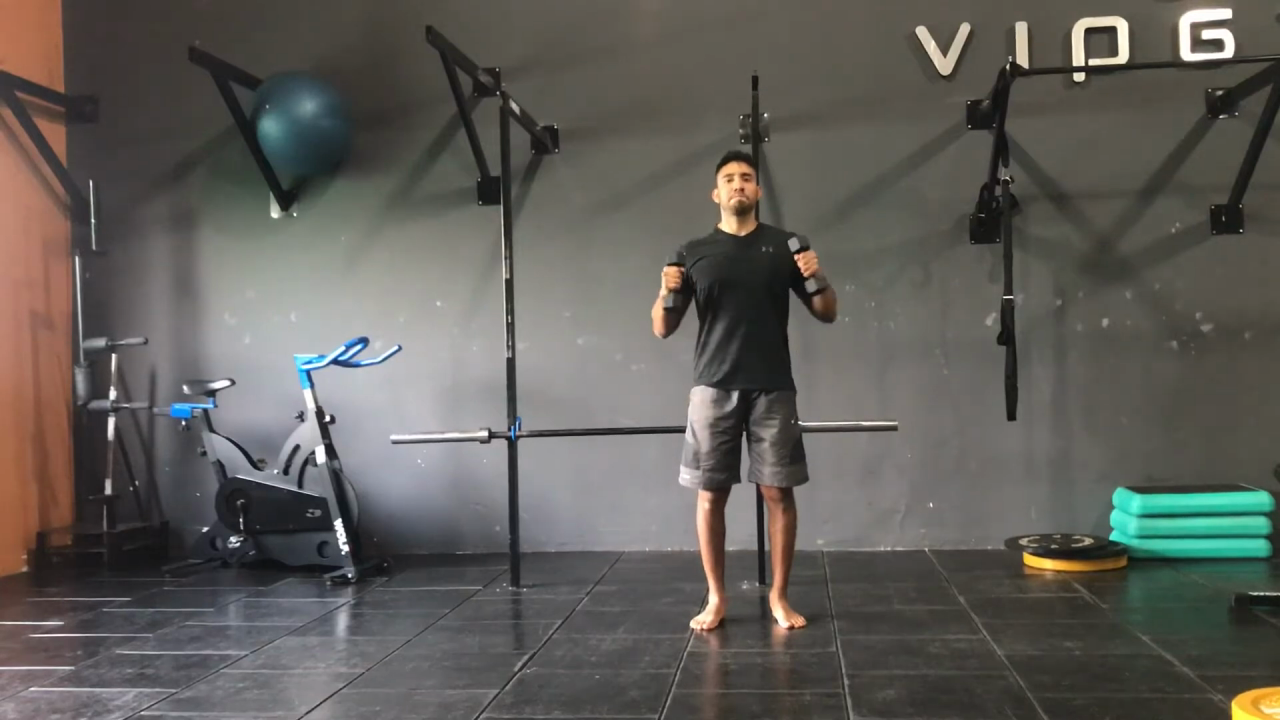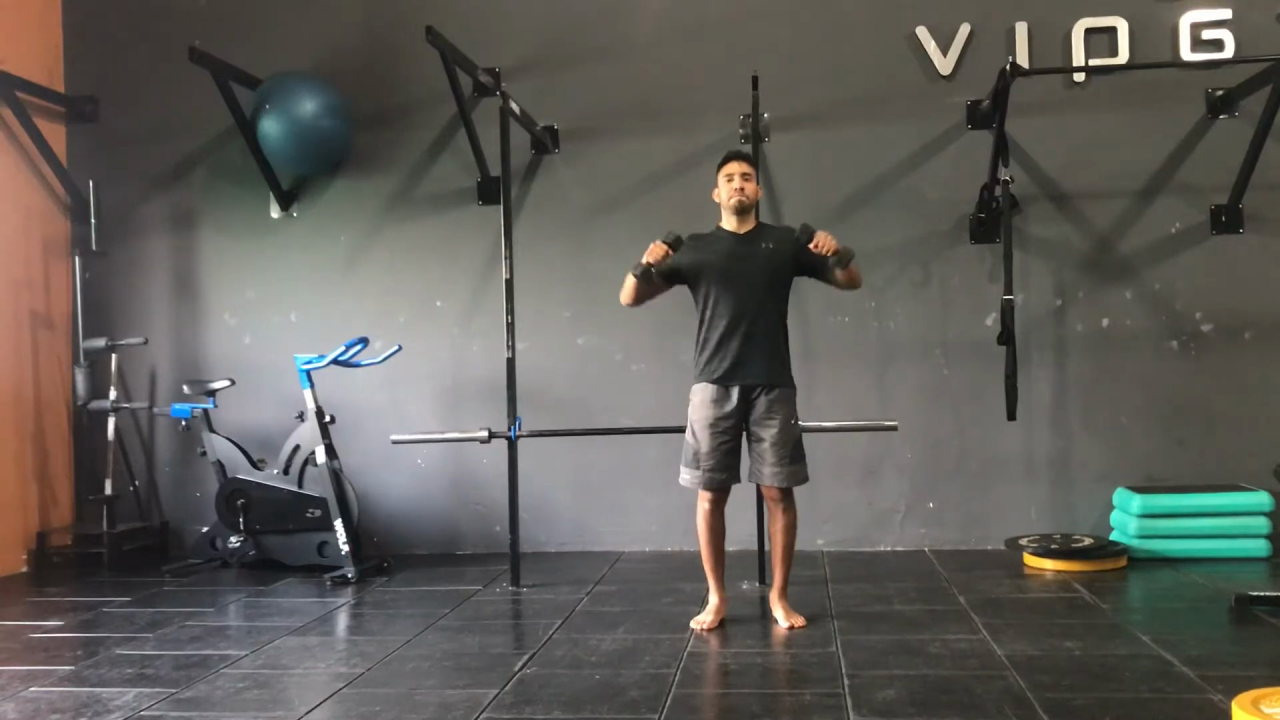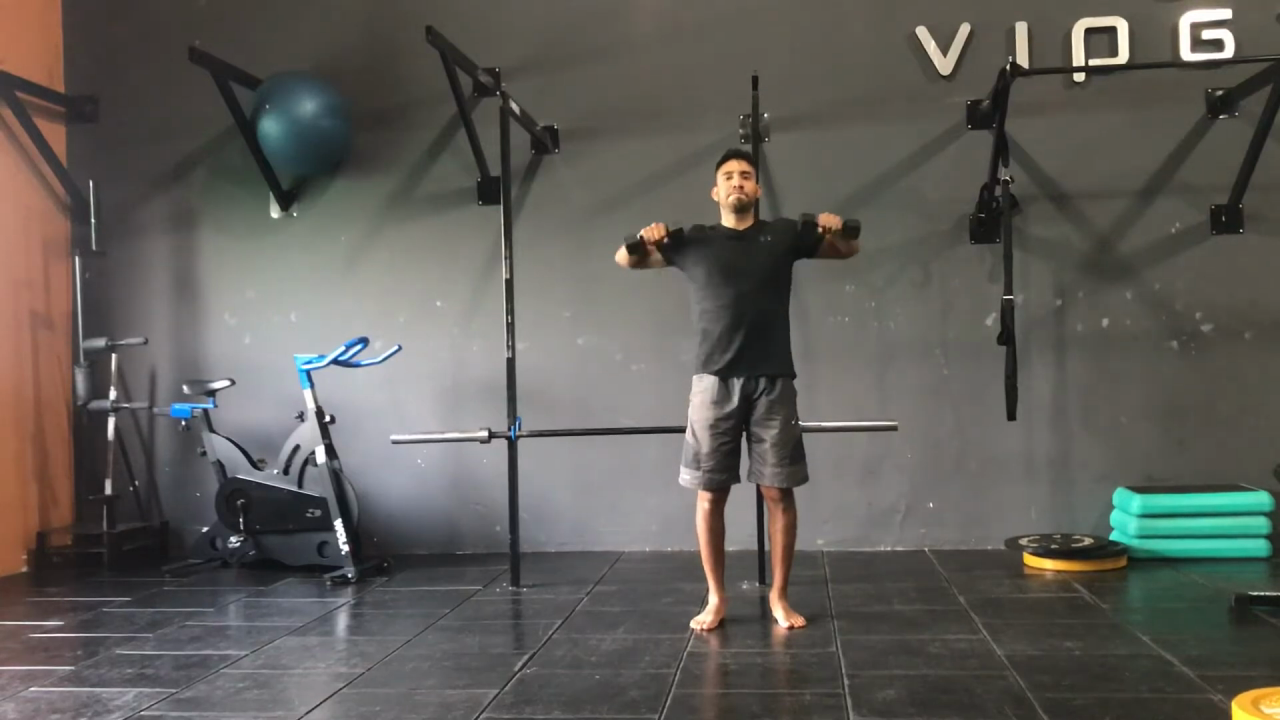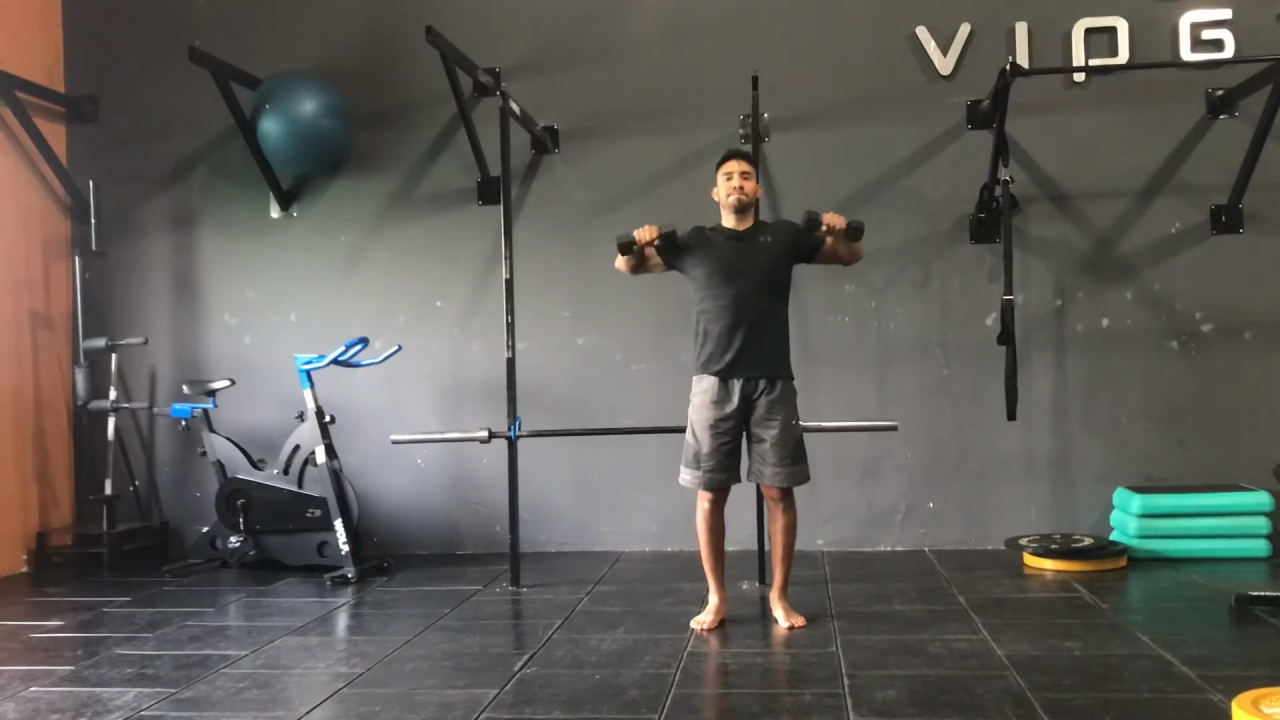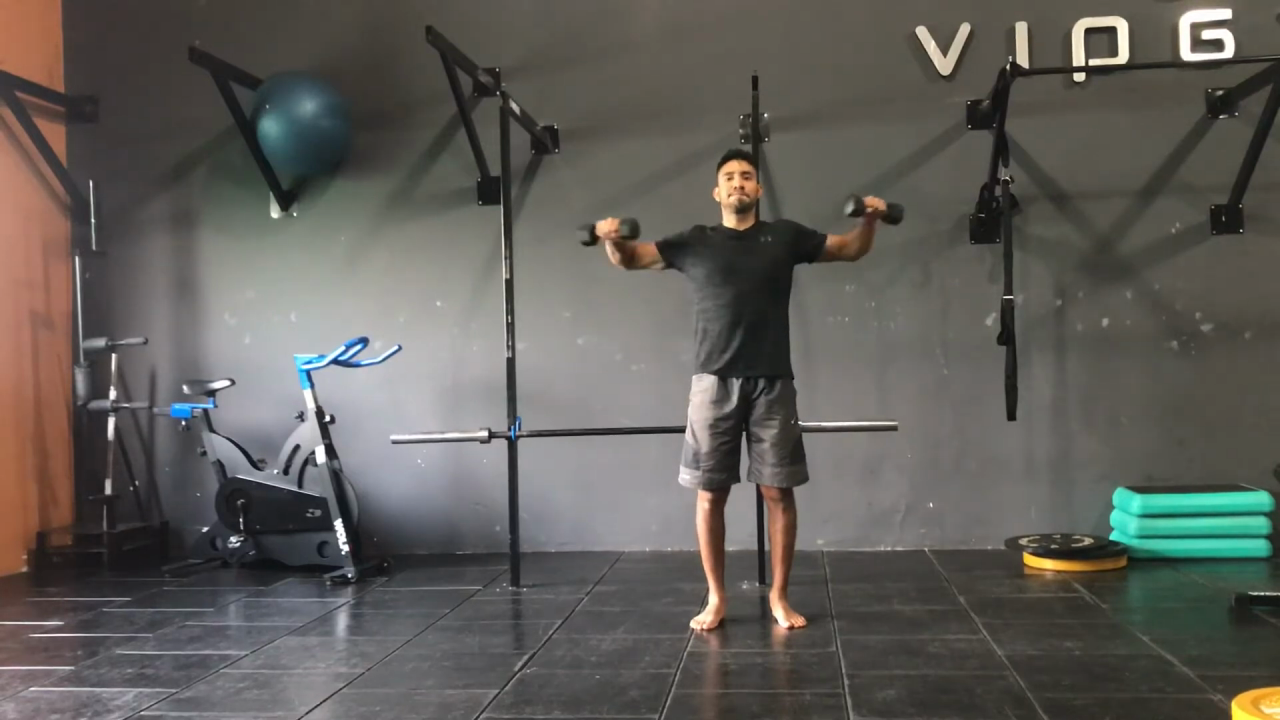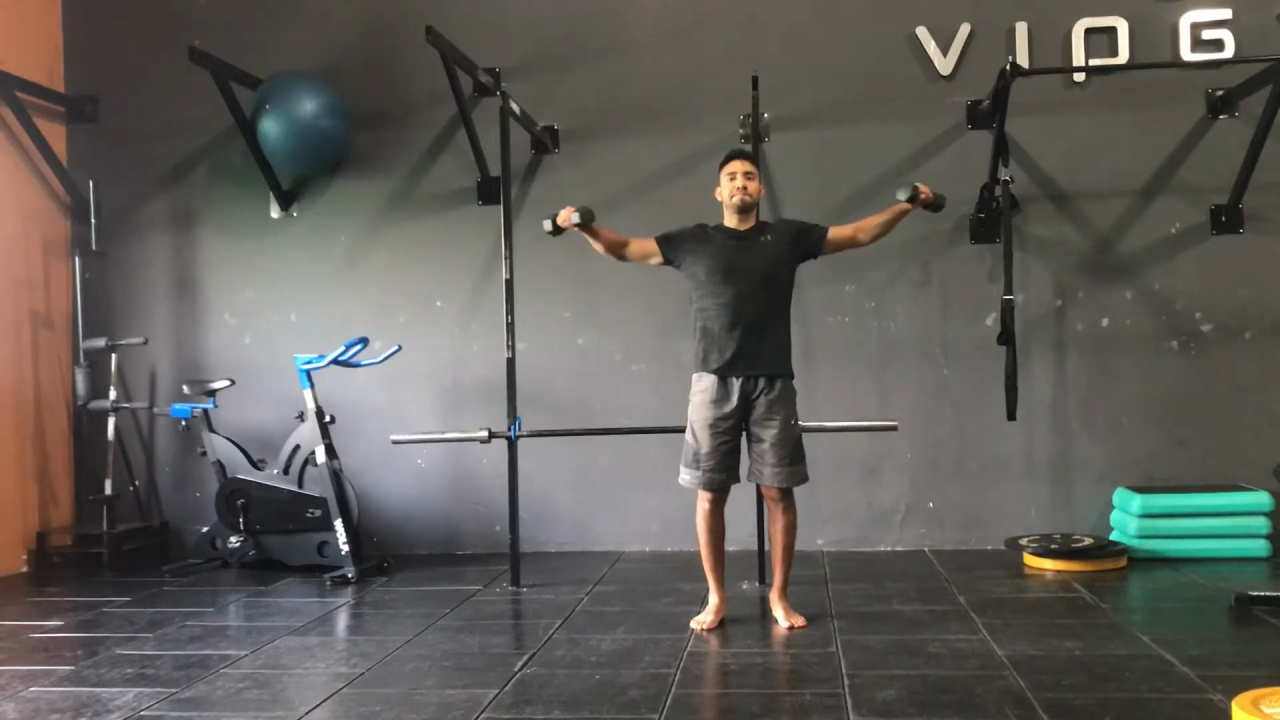
dt=0.2s
person 1, frame 1
left shoulder: (785, 245)
right shoulder: (693, 253)
left elbow: (826, 312)
right elbow: (662, 327)
left wrist: (816, 280)
right wrist: (666, 294)
left hip: (772, 388)
right hip: (714, 388)
left knee: (779, 492)
right knee: (710, 494)
left ankle: (779, 596)
right ankle: (716, 598)
person 1, frame 2
left shoulder: (785, 242)
right shoulder: (692, 248)
left elbow: (851, 280)
right elbow: (630, 297)
left wrist: (836, 255)
right wrist: (645, 269)
left hip: (772, 386)
right hip: (714, 385)
left knee: (779, 492)
right knee: (710, 494)
left ankle: (779, 595)
right ankle: (716, 598)
person 1, frame 3
left shoulder: (784, 234)
right shoulder: (693, 241)
left elbow: (849, 249)
right elbow: (626, 259)
left wrist: (837, 229)
right wrist: (640, 241)
left hip: (772, 382)
right hip: (714, 382)
left knee: (779, 491)
right knee: (710, 494)
left ankle: (779, 595)
right ankle: (716, 598)
person 1, frame 4
left shoulder: (784, 236)
right shoulder: (695, 243)
left elbow: (848, 255)
right elbow: (629, 265)
left wrist: (841, 229)
right wrist: (636, 244)
left hip: (772, 383)
right hip: (714, 383)
left knee: (779, 491)
right knee: (710, 493)
left ankle: (779, 595)
right ankle: (716, 598)
person 1, frame 5
left shoulder: (785, 236)
right shoulder: (694, 243)
left elbow: (852, 248)
right elbow: (629, 258)
left wrist: (870, 218)
right wrist: (609, 237)
left hip: (772, 383)
right hip: (714, 382)
left knee: (779, 491)
right knee: (710, 493)
left ankle: (779, 595)
right ankle: (716, 598)
person 1, frame 6
left shoulder: (787, 236)
right shoulder: (693, 241)
left elbow: (859, 233)
right elbow: (624, 248)
left wrist: (905, 206)
right wrist: (584, 226)
left hip: (772, 383)
right hip: (714, 383)
left knee: (779, 491)
right knee: (710, 493)
left ankle: (779, 596)
right ankle: (716, 598)
